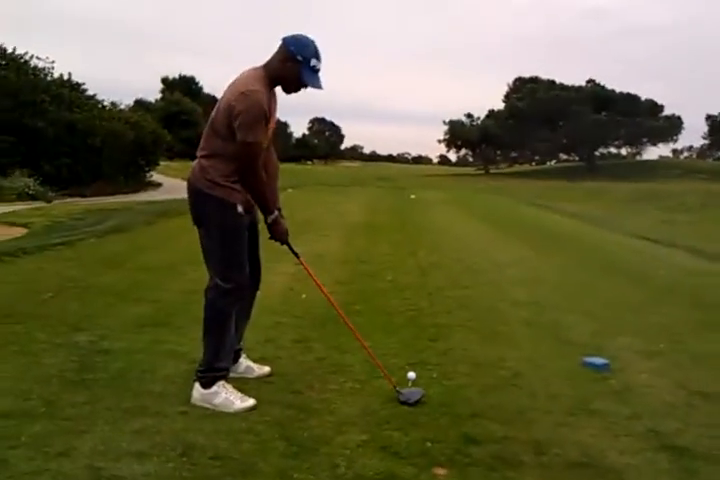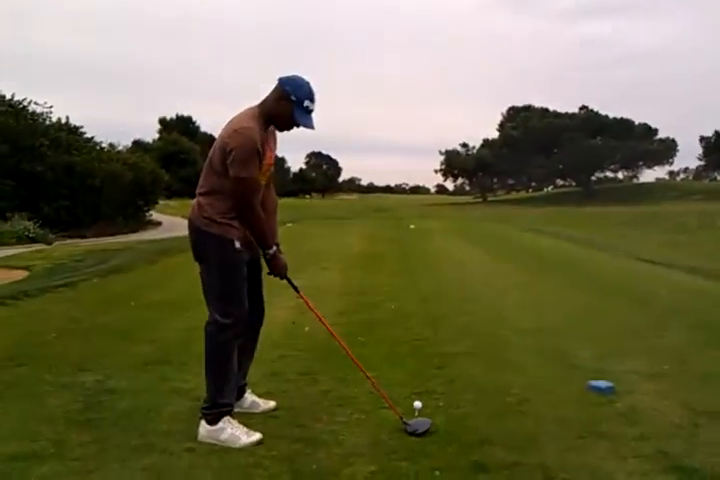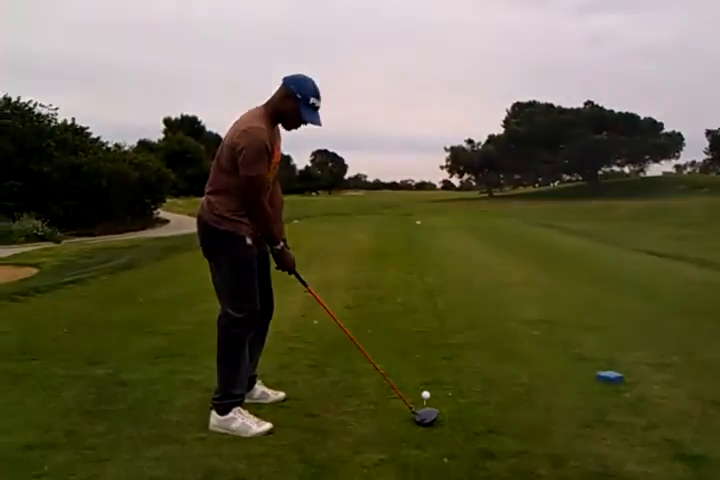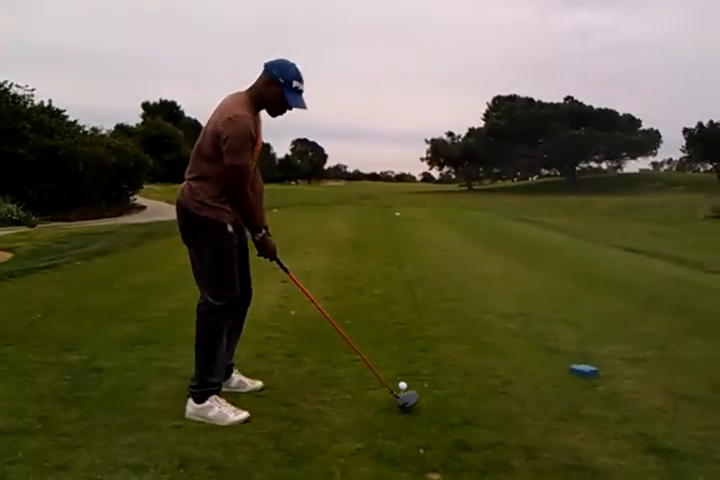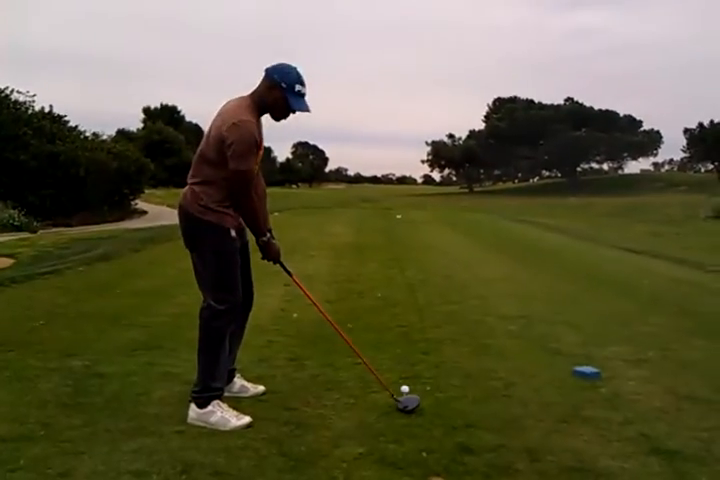
dt=0.2s
person 1, frame 1
left shoulder: (266, 90)
right shoulder: (252, 97)
left elbow: (266, 156)
right elbow: (251, 168)
left wrist: (274, 209)
right wrist: (272, 217)
left hip: (237, 194)
right hip: (217, 194)
left knee: (249, 279)
right knee: (229, 284)
left ankle: (231, 355)
right ankle: (209, 382)
person 1, frame 2
left shoulder: (267, 131)
right shoulder: (245, 135)
left elbow: (266, 191)
right elbow: (247, 204)
left wrist: (272, 245)
right wrist: (271, 251)
left hip: (240, 232)
right hip: (217, 231)
left knee: (251, 315)
right knee: (229, 319)
left ankle: (235, 392)
right ankle: (214, 419)
person 1, frame 3
left shoulder: (269, 128)
right shoulder: (254, 135)
left elbow: (272, 189)
right elbow: (255, 202)
left wrist: (280, 240)
right wrist: (278, 247)
left hip: (246, 228)
right hip: (225, 228)
left knee: (260, 308)
right knee: (239, 313)
left ankle: (245, 383)
right ankle: (225, 408)
person 1, frame 4
left shoulder: (247, 111)
right shoulder: (238, 121)
left elbow: (252, 176)
right elbow: (239, 189)
left wrist: (261, 227)
right wrist: (260, 234)
left hip: (223, 213)
right hip: (206, 214)
left knee: (239, 296)
right knee: (219, 301)
left ankle: (222, 371)
right ankle: (202, 397)
person 1, frame 5
left shoulder: (246, 112)
right shoulder: (243, 127)
left elbow: (254, 181)
right elbow: (243, 194)
left wrist: (265, 231)
right wrist: (264, 238)
left hip: (224, 217)
right hip: (208, 219)
left knee: (240, 300)
right knee: (222, 305)
left ankle: (224, 376)
right ankle: (203, 402)
